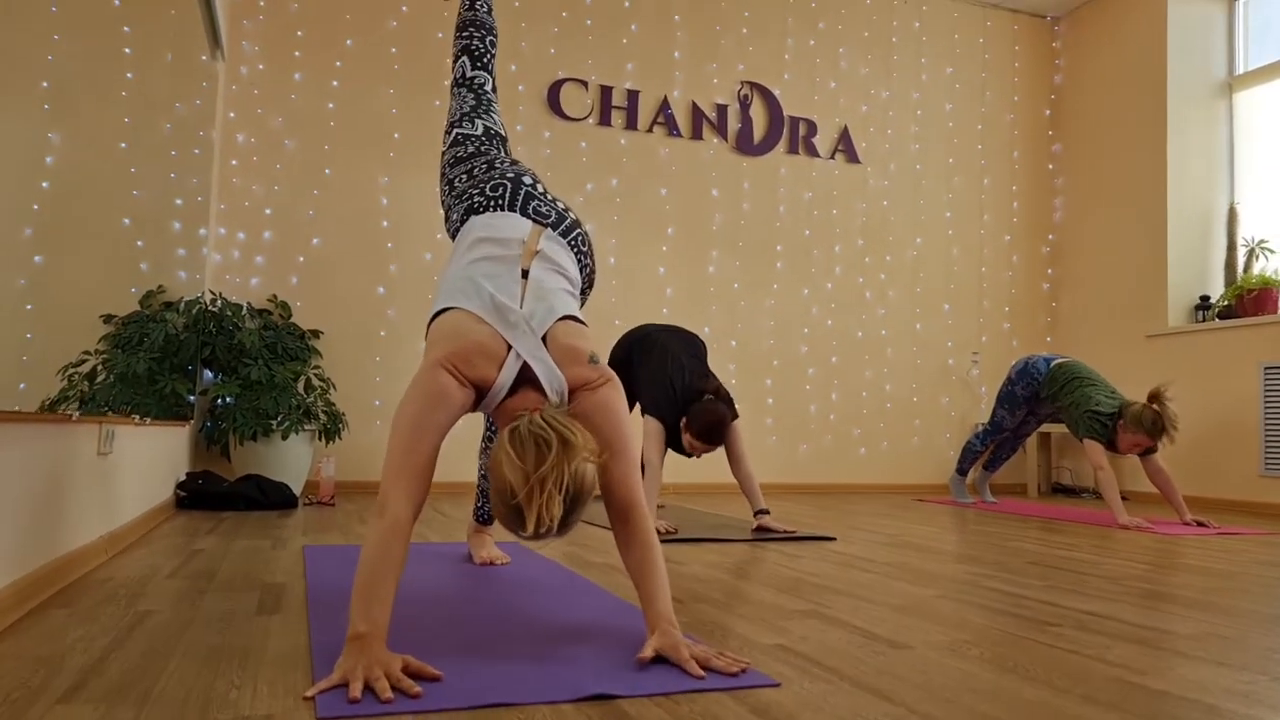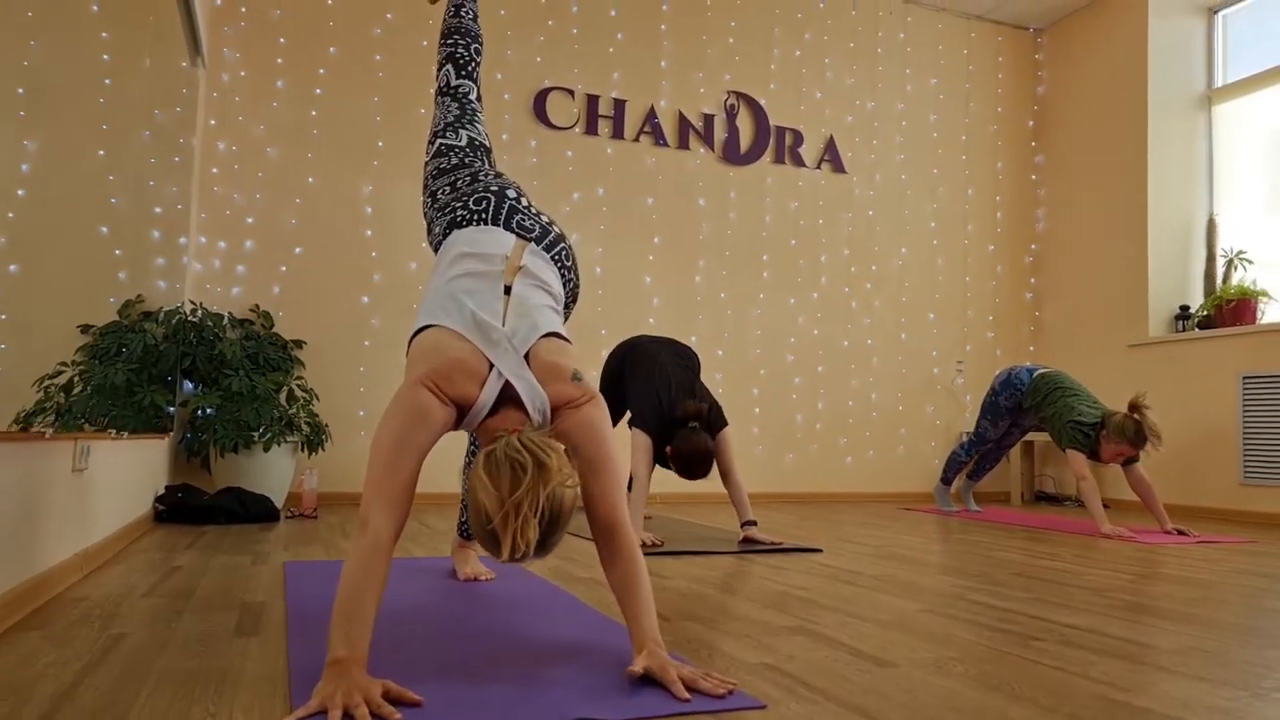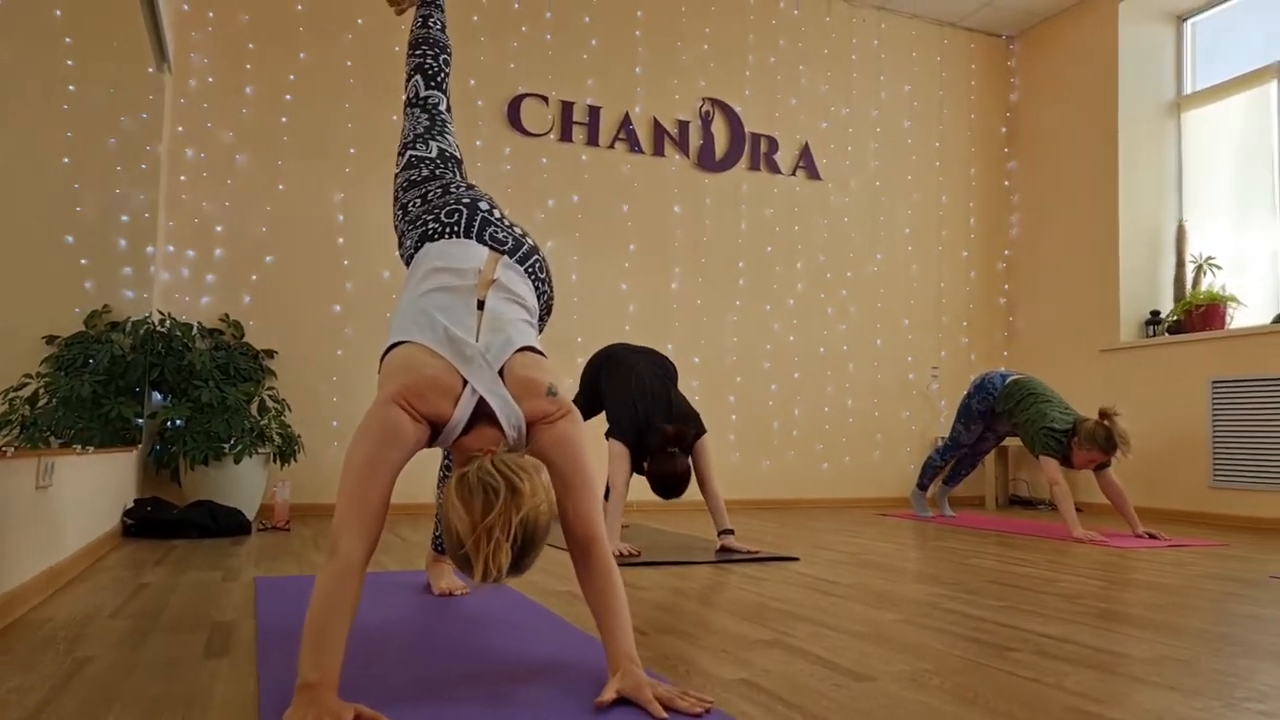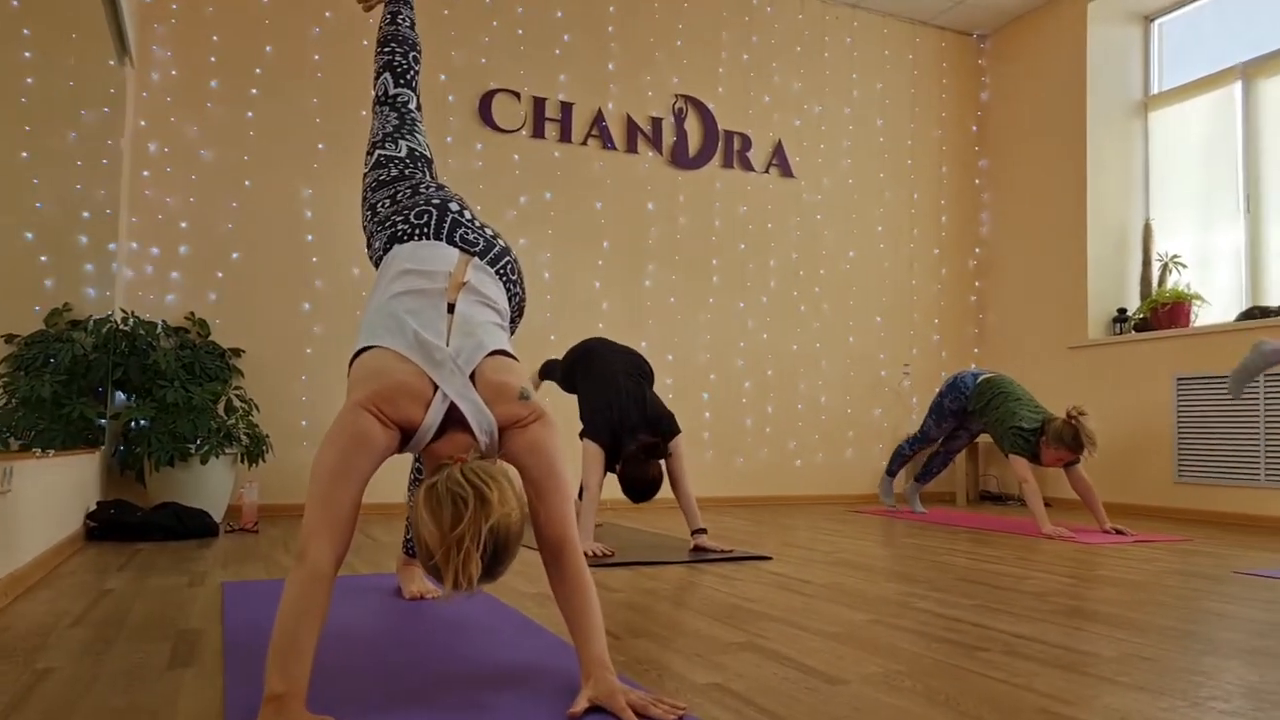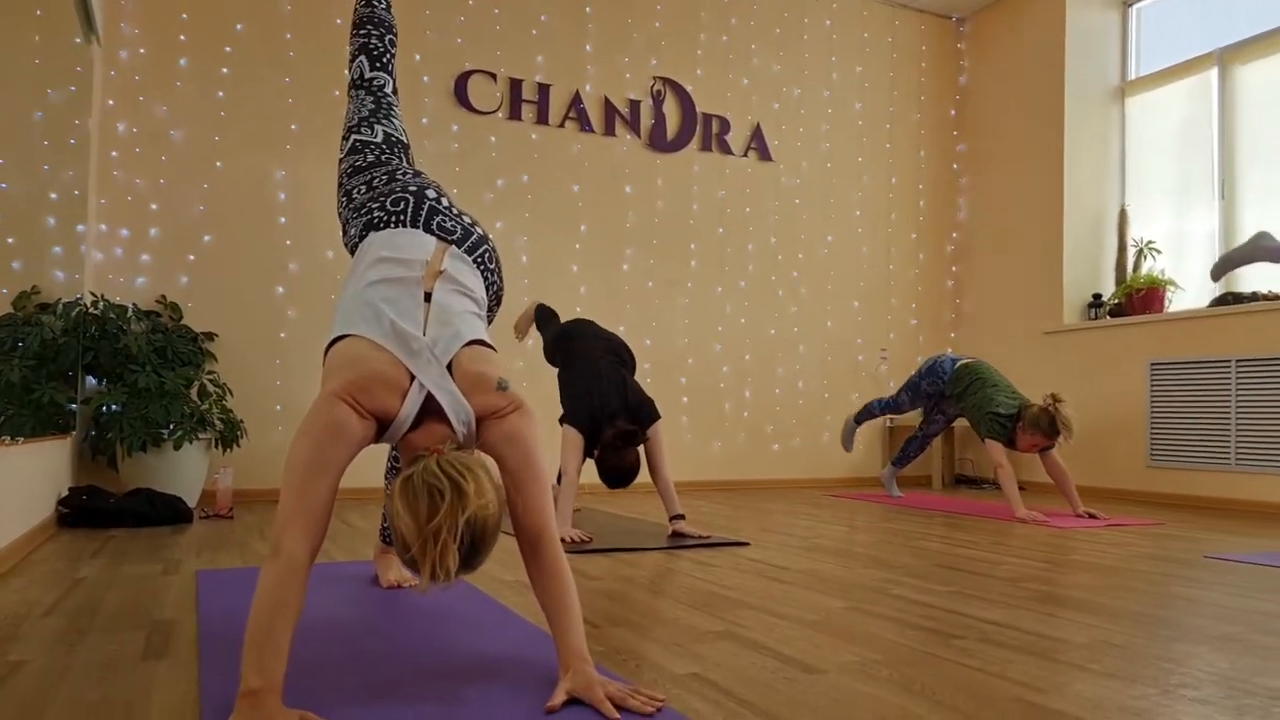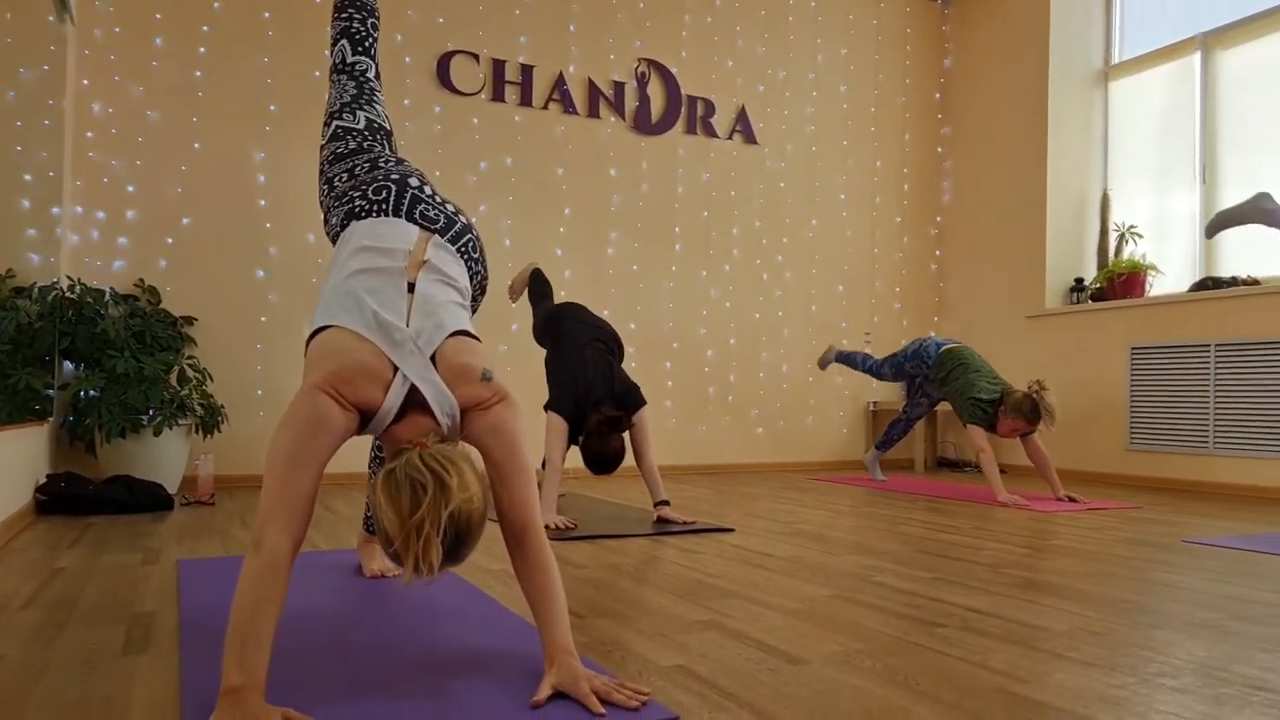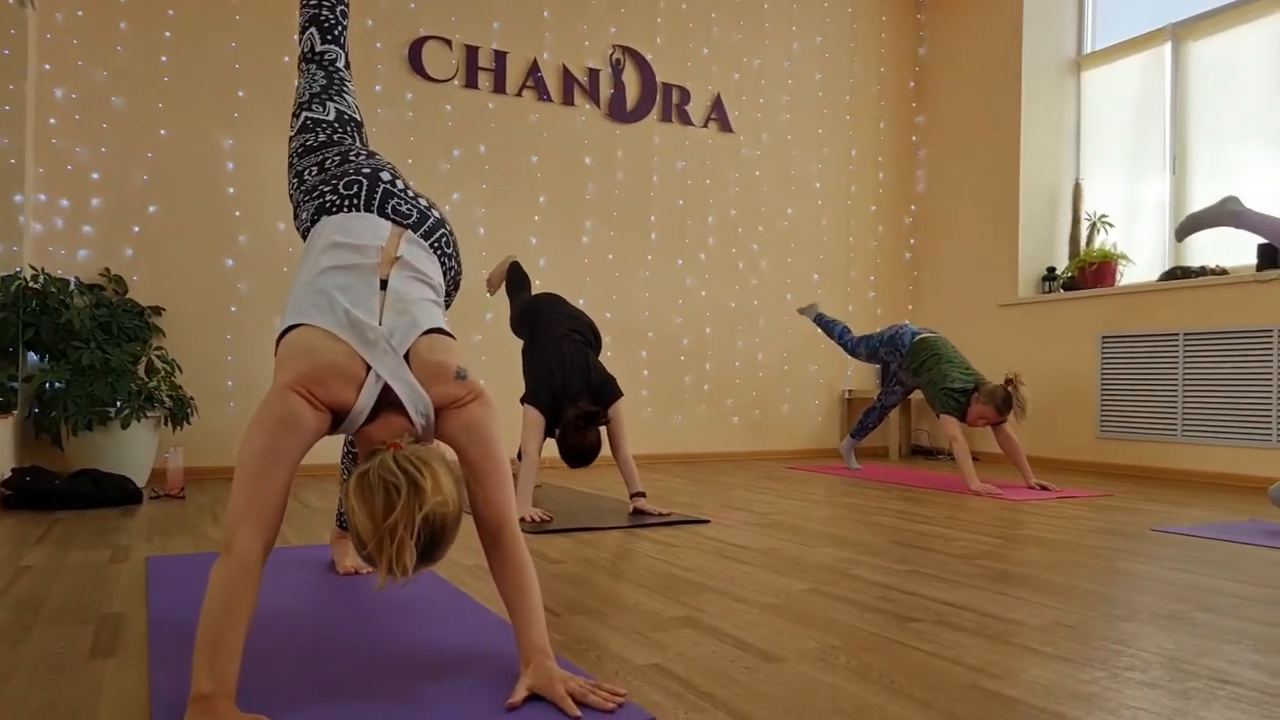
dt=0.2s
person 1, frame 1
left shoulder: (591, 381)
right shoulder: (455, 367)
left elbow: (629, 511)
right elbow: (394, 509)
left wrist: (665, 628)
right wrist: (364, 641)
left hip: (561, 241)
right hip: (488, 210)
right knee: (474, 91)
person 1, frame 2
left shoulder: (573, 397)
right shoulder: (437, 383)
left elbow: (614, 530)
right elbow: (375, 529)
left wrist: (653, 650)
left hip: (545, 257)
right hip: (471, 222)
right knee: (459, 95)
person 1, frame 3
left shoulder: (550, 411)
right shoulder: (409, 402)
left elbow: (590, 543)
right elbow: (346, 550)
left hip: (517, 267)
right hip: (444, 236)
right knee: (429, 106)
person 1, frame 4
left shoulder: (521, 415)
right shoulder: (378, 407)
left elbow: (563, 548)
right elbow: (315, 558)
left hip: (487, 269)
right hip: (412, 236)
right knee: (399, 106)
person 1, frame 5
left shoulder: (499, 405)
right shoulder: (354, 398)
left elbow: (541, 539)
right elbow: (289, 550)
left hip: (465, 257)
right hip: (388, 224)
right knee: (374, 91)
person 1, frame 6
left shoulder: (484, 396)
right shoulder: (337, 388)
left elbow: (526, 532)
right elbow: (271, 545)
left wrist: (565, 659)
left hip: (449, 246)
right hip: (371, 213)
right knee: (356, 79)
person 1, frame 7
left shoulder: (458, 394)
right shoulder: (308, 388)
left elbow: (502, 532)
right elbow: (242, 548)
left wrist: (541, 661)
left hip: (423, 241)
right hip: (340, 207)
right knee: (326, 70)
person 2, frame 1
left shoulder: (1137, 423)
right shoulder: (1098, 418)
left elbow: (1156, 470)
right elbow: (1101, 468)
left wrist: (1184, 514)
right wrist: (1121, 517)
left hip: (1055, 384)
right hip: (1033, 376)
left knee: (1017, 435)
right knee: (996, 430)
left ankle: (982, 480)
right ankle: (958, 480)
person 2, frame 2
left shoulder: (1120, 433)
right shoulder: (1080, 428)
left elbow: (1139, 479)
right elbow: (1084, 478)
left wrist: (1165, 522)
right wrist: (1103, 525)
left hip: (1039, 394)
right hip: (1017, 387)
left knee: (1001, 445)
right knee: (981, 440)
left ankle: (966, 490)
right ankle: (943, 488)
person 2, frame 3
left shoulder: (1092, 439)
right shoulder: (1052, 434)
left elbow: (1110, 484)
right elbow: (1057, 483)
left wrist: (1136, 526)
right wrist: (1076, 530)
left hip: (1011, 403)
right hip: (992, 392)
left knee: (978, 451)
right knee: (957, 445)
left ankle: (941, 495)
right ankle: (919, 493)
person 2, frame 4
left shoulder: (1061, 437)
right shoulder: (1021, 432)
left elbow: (1080, 481)
right elbow: (1027, 481)
left wrist: (1104, 522)
right wrist: (1045, 526)
left hip: (985, 399)
right hip: (965, 390)
left knee: (950, 448)
right knee: (927, 437)
left ankle: (913, 490)
right ankle: (889, 478)
person 2, frame 5
left shoulder: (1035, 422)
right shoulder: (997, 418)
left elbow: (1054, 465)
right elbow: (1001, 466)
left wrist: (1077, 506)
right wrist: (1019, 510)
left hip: (963, 383)
right hip: (944, 374)
left knee: (927, 433)
right knee: (897, 405)
left ankle: (890, 474)
right ankle: (854, 422)
person 2, frame 6
left shoulder: (1018, 408)
right shoulder: (980, 404)
left elbow: (1036, 450)
right elbow: (983, 450)
left wrist: (1058, 490)
right wrist: (1001, 494)
left hip: (953, 357)
right hip: (930, 358)
left knee: (910, 416)
right knee: (877, 370)
left ankle: (873, 457)
right ankle: (834, 354)
person 2, frame 7
left shoulder: (991, 399)
right shoulder: (952, 394)
left elbow: (1007, 438)
right elbow: (956, 440)
left wrist: (1029, 478)
right wrist: (974, 483)
left hip: (928, 346)
right hip: (904, 345)
left knee: (884, 405)
right knee: (852, 346)
left ankle: (849, 445)
right ankle: (815, 314)
person 3, frame 1
left shoulder: (721, 408)
right shoulder: (664, 403)
left elbow: (740, 464)
right elbow: (653, 462)
left wrist: (762, 513)
right wrist: (650, 516)
right hip: (636, 346)
left knee: (659, 433)
person 3, frame 2
left shoulder: (712, 418)
right shoulder: (652, 416)
left elbow: (730, 475)
right elbow: (640, 475)
left wrist: (749, 524)
right wrist: (636, 529)
right hip: (629, 357)
left ankle: (630, 500)
person 3, frame 3
left shoulder: (689, 427)
right shoulder: (628, 427)
left elbow: (708, 484)
right elbow: (618, 486)
left wrist: (726, 534)
right wrist: (613, 540)
right hip: (609, 364)
right knee: (584, 408)
left ankle: (608, 509)
person 3, frame 4
left shoulder: (663, 425)
right shoulder: (603, 430)
left elbow: (681, 485)
right elbow: (592, 487)
left wrist: (699, 533)
right wrist: (585, 540)
left hip: (632, 364)
right hip: (587, 359)
left ankle: (579, 507)
right ankle: (543, 372)
person 3, frame 5
left shoulder: (643, 412)
right shoulder: (583, 416)
left elbow: (661, 472)
right elbow: (570, 473)
left wrist: (678, 520)
right wrist: (563, 526)
left hip: (613, 349)
right hip: (570, 343)
left knee: (578, 434)
right knee: (551, 328)
left ankle: (559, 493)
right ankle: (535, 310)
person 3, frame 6
left shoulder: (628, 397)
right shoulder: (567, 403)
left elbow: (646, 458)
right elbow: (554, 459)
left wrist: (662, 504)
right wrist: (548, 512)
left hip: (601, 336)
right hip: (558, 325)
right knee: (544, 304)
right ankle: (532, 273)
person 3, frame 7
left shoulder: (605, 389)
right shoulder: (544, 395)
left elbow: (621, 449)
right elbow: (530, 452)
left wrist: (638, 496)
right wrist: (523, 504)
left hip: (578, 327)
right hip: (535, 316)
right knee: (520, 296)
right ankle: (510, 266)
